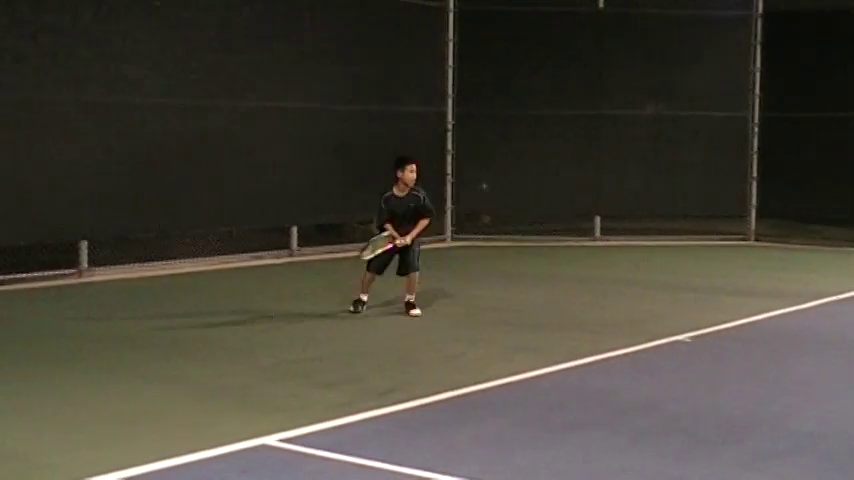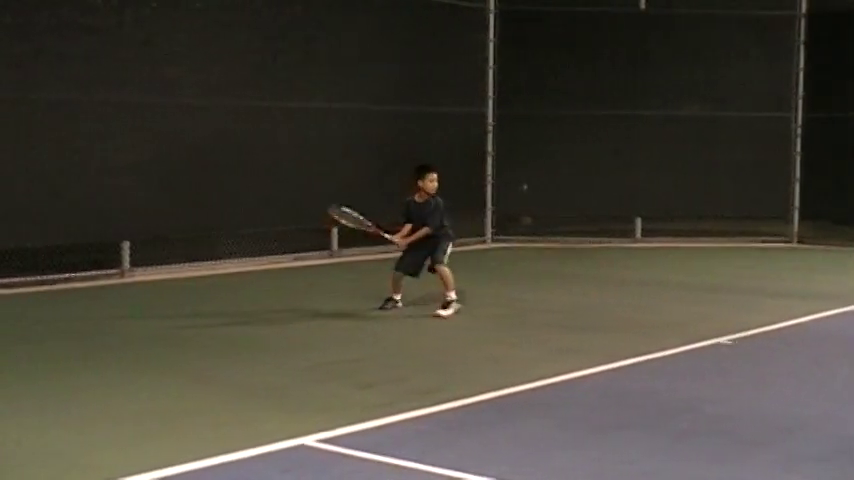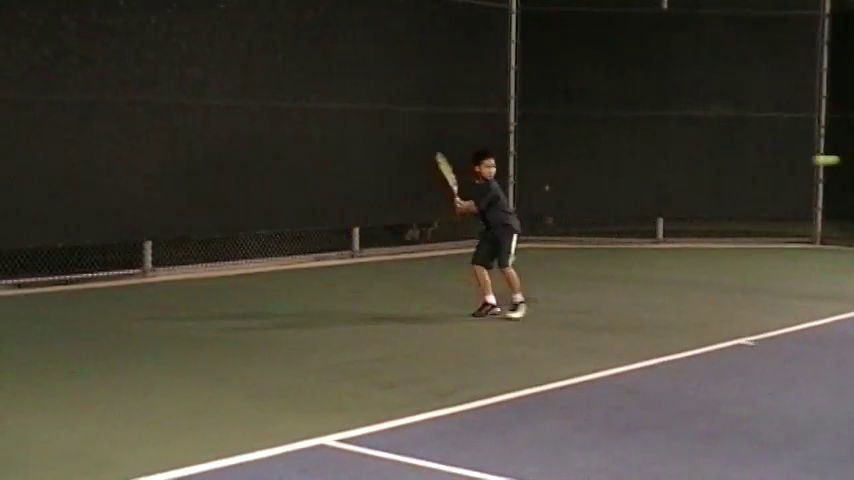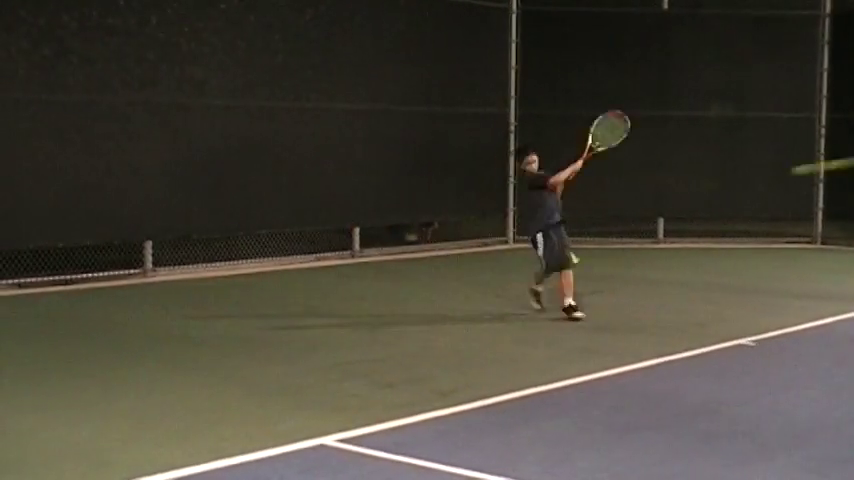
dt=0.4s
person 1, frame 1
left shoulder: (419, 195)
right shoulder: (387, 198)
left elbow: (427, 217)
right elbow: (385, 223)
left wrist: (411, 236)
right wrist: (396, 237)
left hip: (411, 236)
right hip: (391, 236)
left knee: (413, 268)
right knee: (372, 269)
left ankle: (410, 301)
right ankle: (362, 299)
person 1, frame 2
left shoulder: (437, 203)
right shoulder: (410, 203)
left elbow: (429, 227)
right elbow: (409, 224)
left wrist: (408, 240)
right wrist: (399, 235)
left hip: (441, 238)
right hip: (420, 240)
left knee: (439, 265)
right knee: (400, 268)
left ankle: (451, 300)
right ankle: (395, 298)
person 1, frame 3
left shoulder: (490, 187)
right shoulder: (476, 185)
left elbow: (476, 207)
right elbow: (473, 204)
left wrist: (461, 205)
right wrist: (461, 204)
left hip: (507, 228)
right hip: (491, 230)
left knee: (505, 266)
right knee: (478, 264)
left ankle: (518, 301)
right ankle: (491, 303)
person 1, frame 4
left shoulder: (542, 175)
right shoulder: (529, 178)
right elbow: (553, 181)
right wrist: (575, 166)
left hip: (556, 225)
right hip: (542, 229)
left knee: (567, 265)
right knee: (548, 267)
left ankle: (569, 305)
right ankle: (536, 288)
